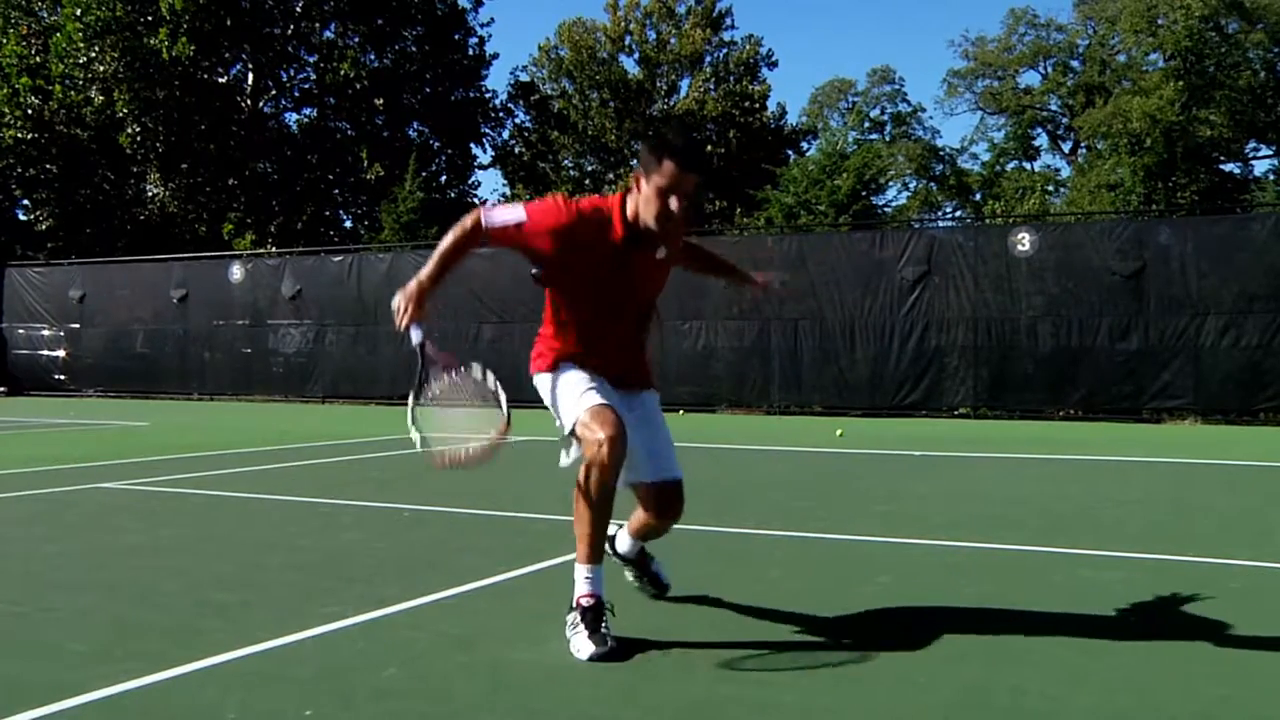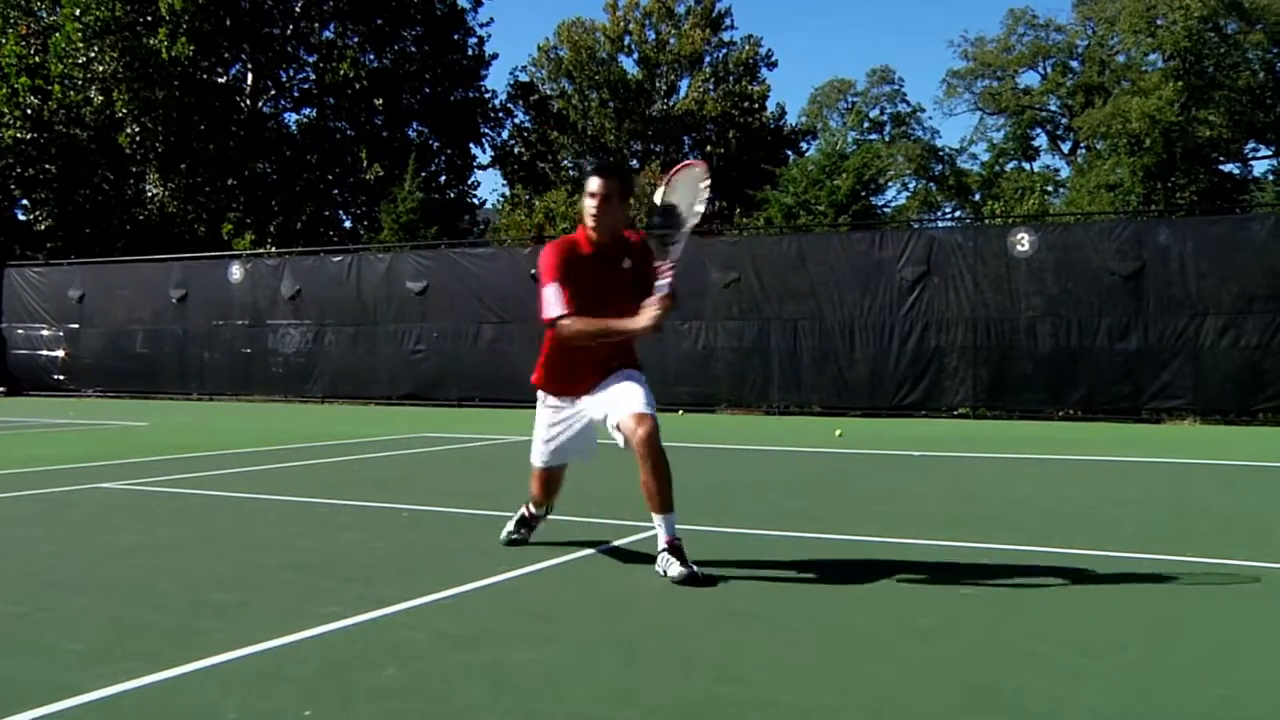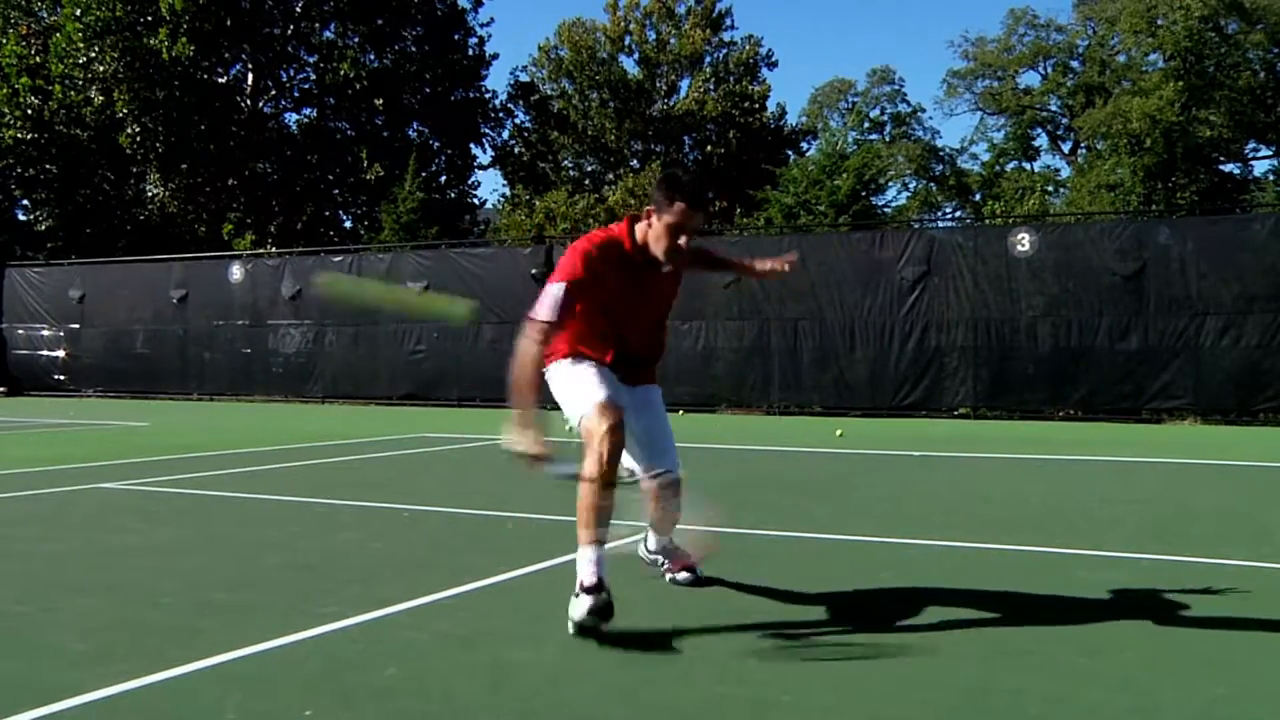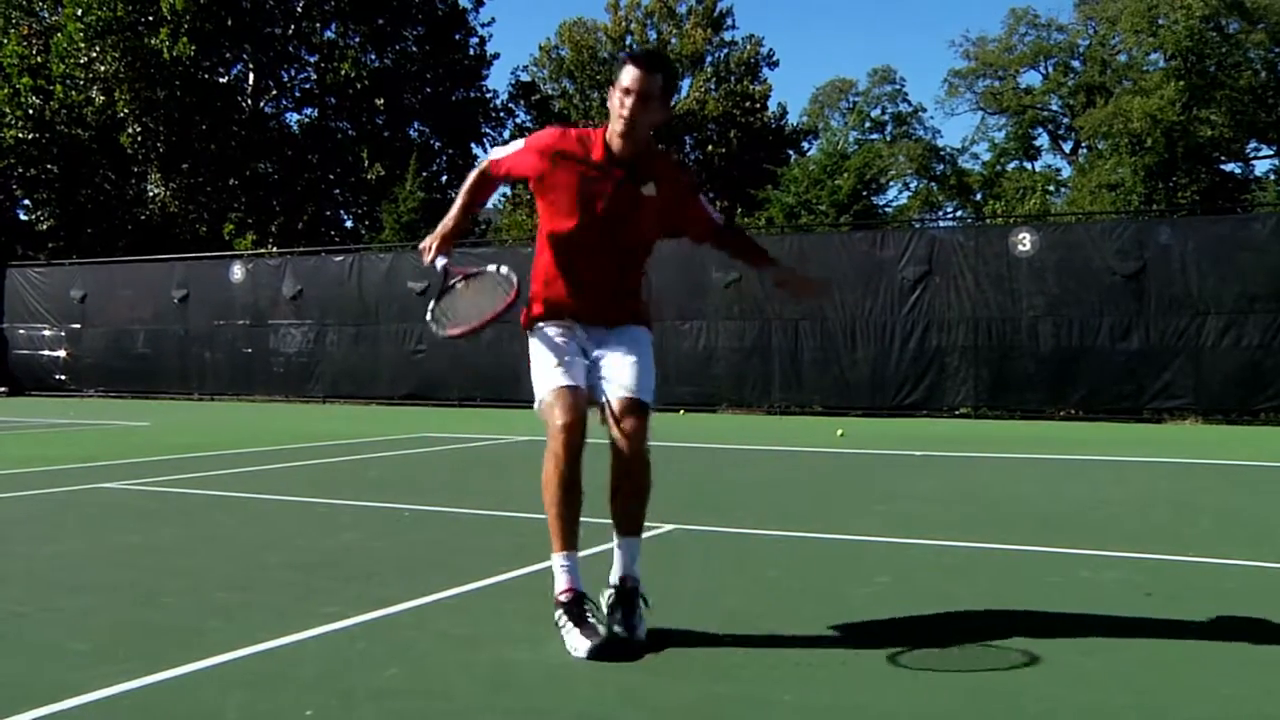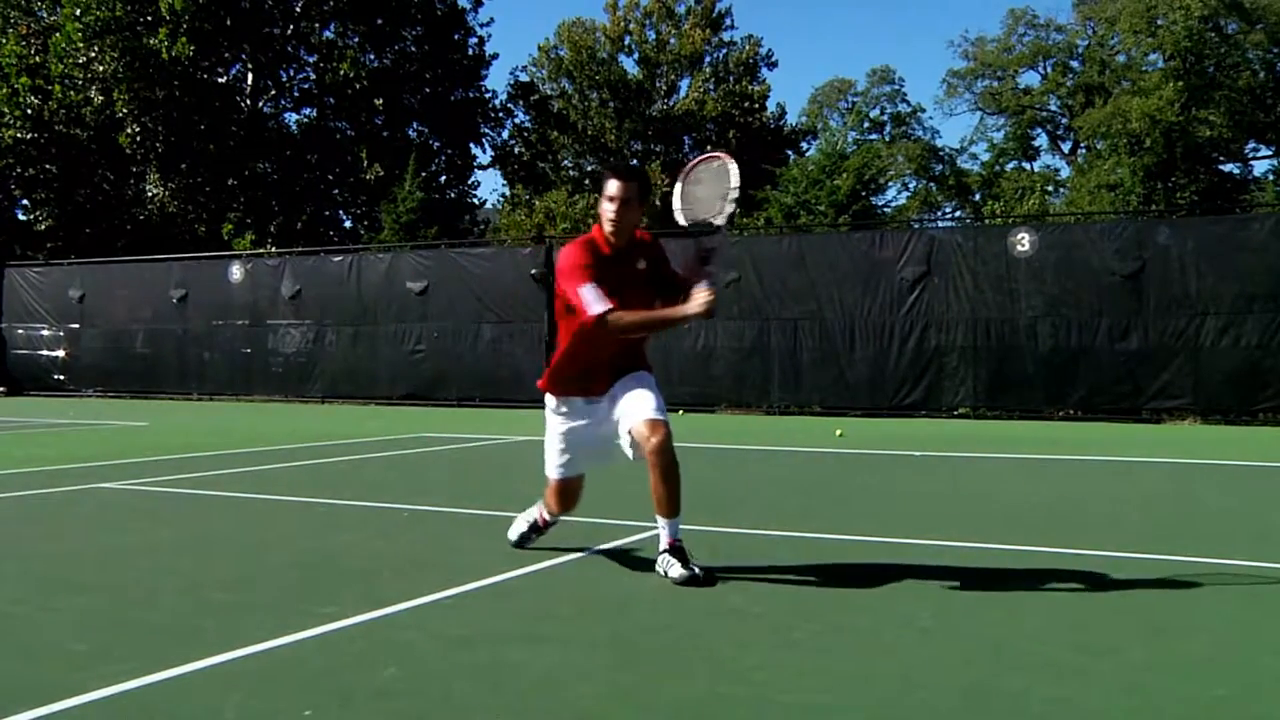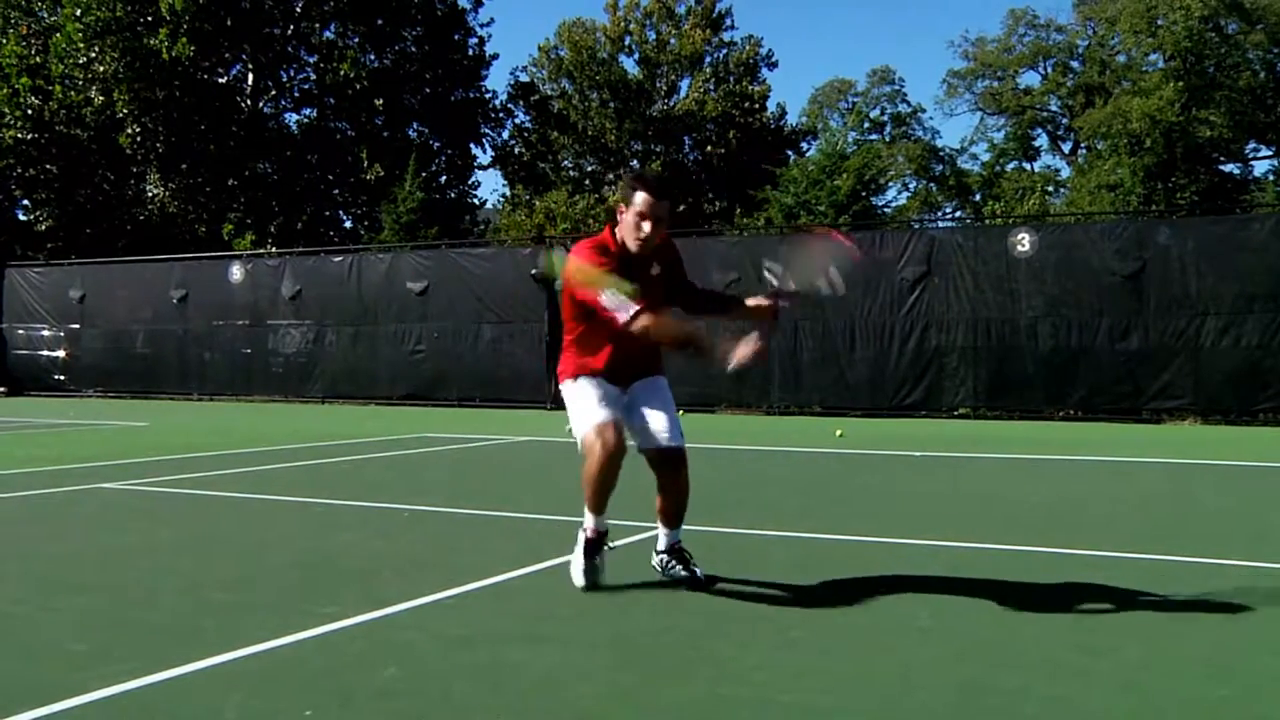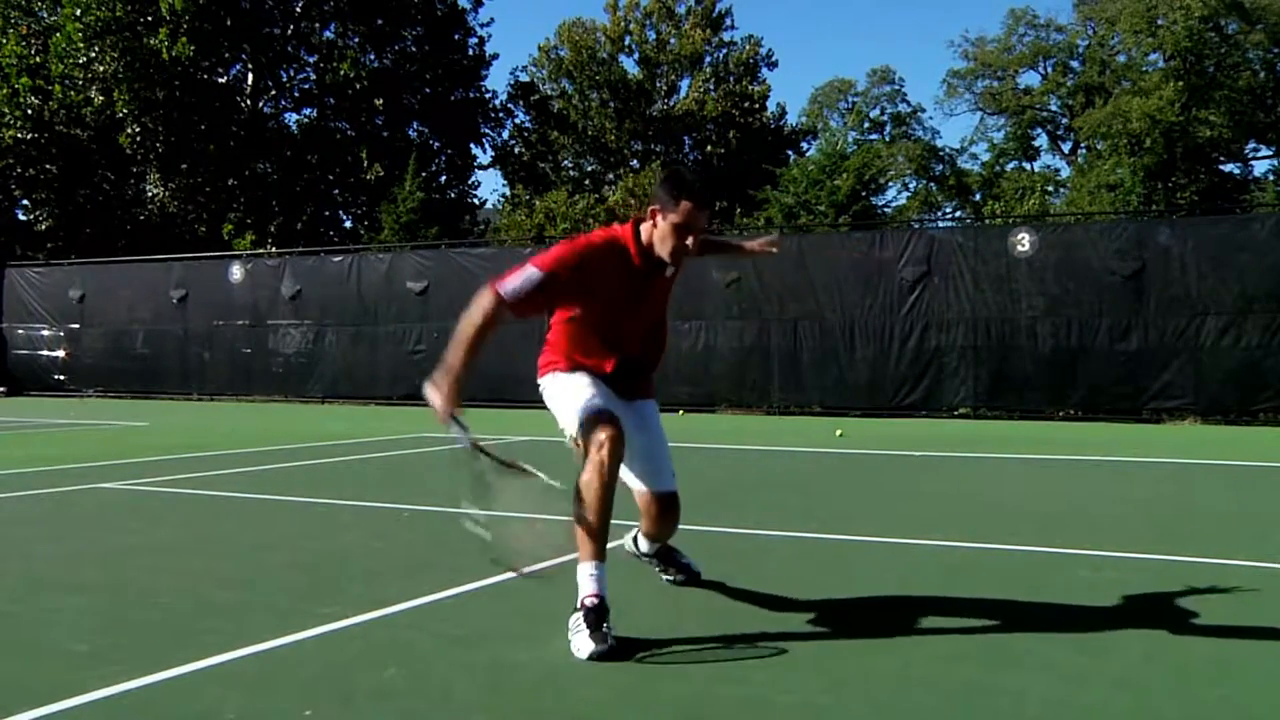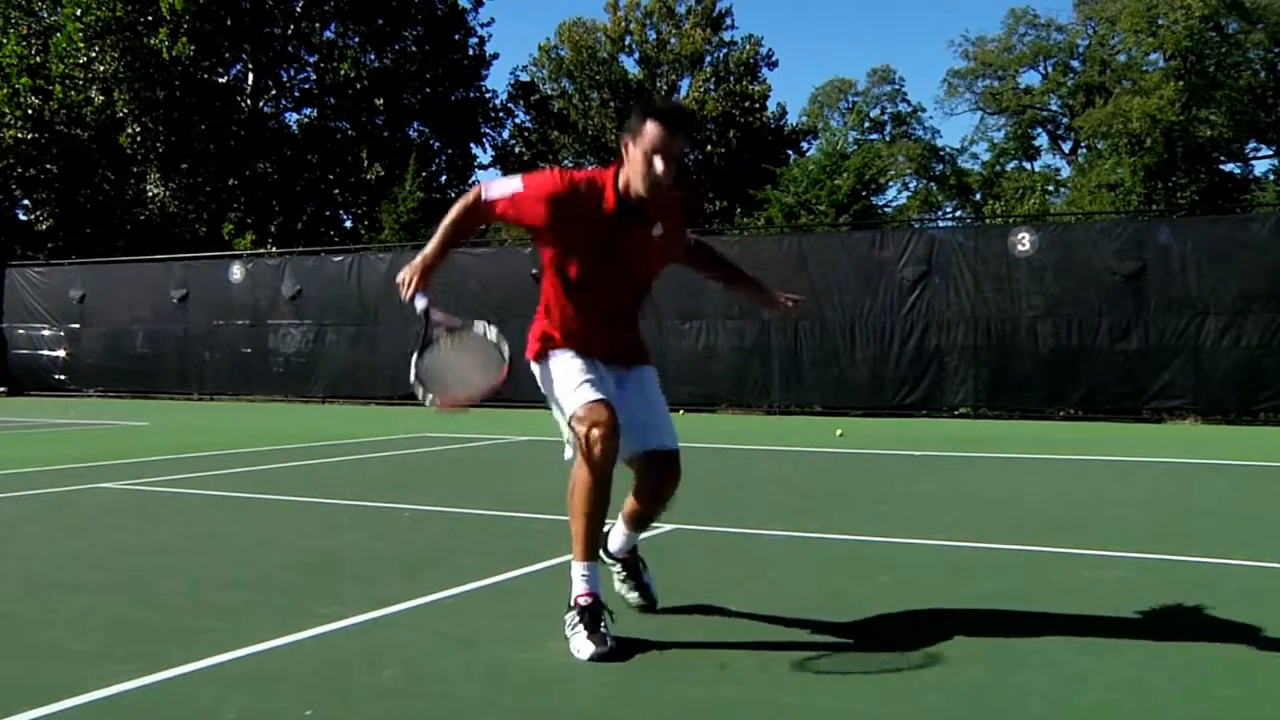
dt=0.4s
person 1, frame 1
left shoulder: (666, 229)
right shoulder: (570, 220)
right elbow: (476, 224)
left wrist: (741, 277)
right wrist: (421, 283)
left hip: (633, 379)
right hip: (569, 366)
left knee: (667, 507)
right knee: (607, 439)
left ankle: (627, 543)
right ankle: (585, 602)
person 1, frame 2
left shoulder: (637, 247)
right shoulder: (558, 255)
left elbow: (654, 302)
right elbow: (565, 328)
left wrist: (665, 291)
right wrist: (630, 325)
left hip: (616, 372)
right hip: (561, 381)
left knee: (644, 432)
right knee: (544, 483)
left ankle: (668, 546)
right ankle: (533, 512)
person 1, frame 3
left shoulder: (673, 251)
right shoulder: (588, 256)
right elbow: (537, 332)
left wrist: (749, 267)
right wrist: (524, 417)
left hip: (635, 374)
right hip: (578, 364)
left knee: (667, 490)
right knee: (607, 425)
left ankle: (659, 545)
right ankle: (589, 583)
person 1, frame 4
left shoulder: (669, 178)
right shoulder: (555, 148)
left elbow: (720, 233)
right elbow: (488, 170)
left wrist: (777, 269)
right wrist: (449, 229)
left hip: (622, 324)
right hip: (557, 321)
left knee: (629, 428)
right knee: (565, 424)
left ankle: (626, 580)
right ankle: (569, 594)
person 1, frame 5
left shoulder: (650, 248)
right shoulder: (577, 255)
left elbow: (674, 298)
right elbow: (607, 323)
left wrist: (692, 283)
right wrist: (685, 311)
left hip: (628, 375)
right hip: (573, 388)
left knee: (657, 437)
right knee: (562, 502)
left ankle: (669, 546)
right ankle: (545, 513)
person 1, frame 6
left shoulder: (663, 252)
right shoulder: (588, 259)
left elbow: (690, 298)
right elbow: (642, 325)
left wrist: (743, 305)
right wrist: (722, 352)
left hip: (643, 376)
right hip: (588, 373)
left knee: (673, 462)
right knee: (606, 442)
left ankle: (668, 547)
right ankle: (594, 530)
person 1, frame 7
left shoulder: (671, 249)
right shoulder: (585, 253)
right elbow: (494, 296)
left wrist: (740, 247)
right wrist: (450, 370)
left hip: (634, 388)
right hip: (575, 375)
left knee: (664, 515)
right knee: (607, 440)
left ankle: (649, 544)
right ankle: (590, 602)
person 1, frame 8
left shoulder: (667, 210)
right shoulder: (564, 191)
left elbow: (695, 252)
right elbow: (476, 199)
left wrist: (756, 290)
right wrist: (427, 259)
left hip: (628, 355)
right hip: (565, 346)
left knee: (662, 470)
right knee: (599, 425)
left ankle: (620, 543)
right ankle: (583, 600)
